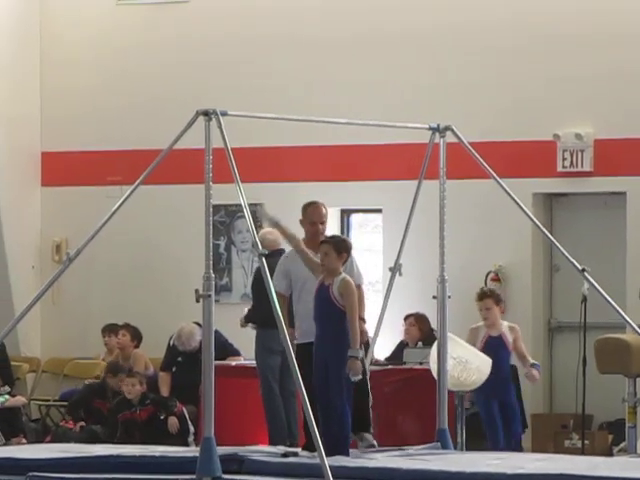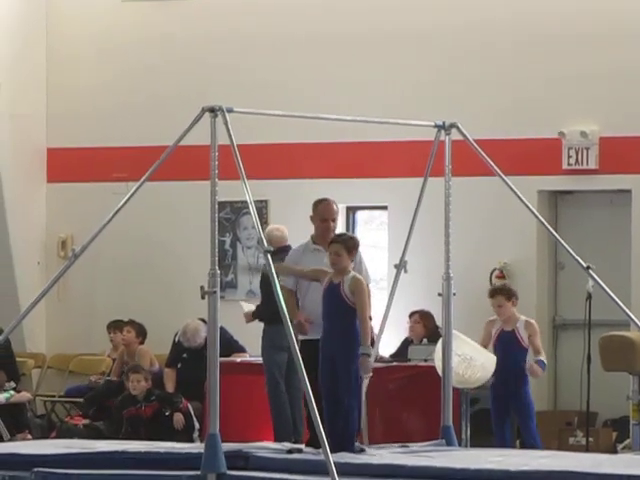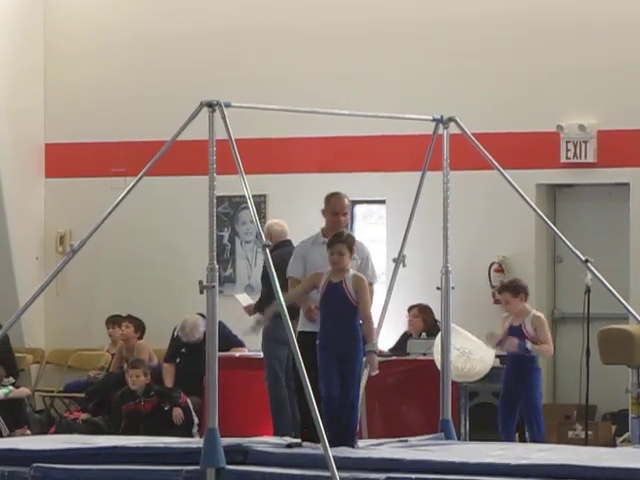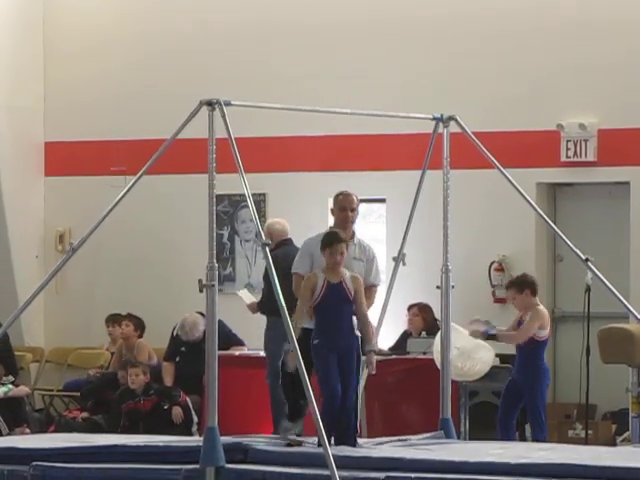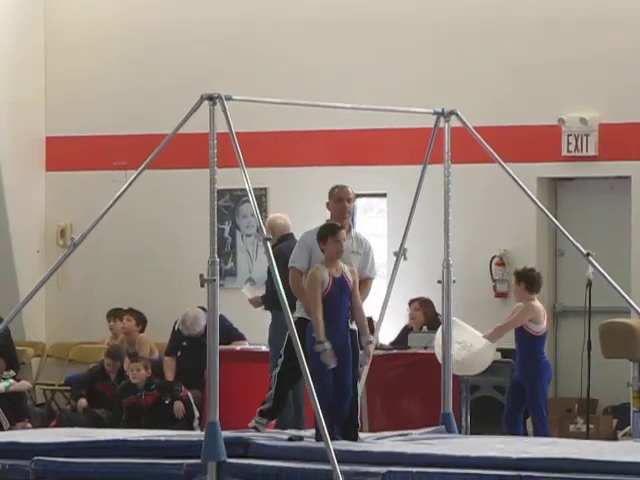
dt=0.2s
person 1, frame 1
right shoulder: (289, 259)
left elbow: (357, 289)
right elbow: (281, 297)
left wrist: (360, 321)
right wrist: (285, 327)
right hip: (306, 338)
right knee: (311, 395)
right ankle: (313, 445)
person 1, frame 2
right shoulder: (297, 255)
right elbow: (287, 290)
right wrist: (296, 315)
right hip: (311, 335)
right knee: (315, 391)
right ankle: (317, 440)
person 1, frame 3
left shoulder: (359, 249)
right shoulder: (305, 247)
left elbow: (368, 286)
right elbow: (294, 283)
right wrist: (305, 304)
right hip: (311, 328)
right knee: (306, 383)
right ankle: (310, 435)
person 1, frame 4
left shoulder: (365, 251)
right shoulder: (313, 244)
left elbow: (371, 288)
right elbow: (298, 279)
right hip: (312, 324)
right knee: (292, 370)
right ankle: (295, 416)
person 1, frame 5
left shoulder: (362, 244)
right shoulder: (310, 238)
left elbow: (367, 281)
right elbow: (295, 274)
right wrist: (305, 299)
right hip: (308, 316)
right knee: (288, 365)
left ankle: (349, 431)
right ankle: (267, 413)
person 2, frame 1
left shoulder: (346, 284)
right shoulder: (320, 275)
left elbow: (353, 321)
right elbow: (301, 249)
left wrist: (355, 355)
right wrist: (279, 227)
left hip: (339, 351)
right hip: (321, 348)
left knee: (340, 402)
right knee: (323, 403)
left ankle: (341, 453)
right ankle: (327, 452)
person 2, frame 2
left shoulder: (356, 282)
right shoulder: (325, 276)
left elbow: (364, 319)
right elbow: (295, 270)
left wrist: (365, 352)
left hip: (349, 347)
right hip: (327, 345)
left knee: (347, 399)
right knee: (329, 398)
left ankle: (347, 450)
right ankle: (333, 449)
person 2, frame 3
left shoulder: (358, 281)
right shoulder: (319, 278)
left elbow: (366, 318)
right elbow: (290, 297)
left wrist: (371, 350)
right wrist: (267, 315)
left hip: (351, 345)
right hip: (326, 344)
left knee: (349, 397)
right knee: (330, 394)
left ankle: (347, 445)
right ankle: (331, 443)
person 2, frame 4
left shoulder: (354, 281)
right shoulder: (313, 280)
left elbow: (363, 317)
right elbow: (299, 315)
left wrist: (370, 349)
left hip: (348, 344)
right hip: (322, 344)
left knee: (348, 397)
right knee: (332, 393)
left ankle: (346, 445)
right ankle: (325, 442)
person 2, frame 5
left shoulder: (351, 273)
right shoulder: (316, 274)
left elbow: (357, 309)
right elbow: (316, 313)
left wrist: (367, 340)
right wrist: (322, 345)
left hip: (343, 337)
right hip: (321, 338)
left knee: (345, 389)
right knee: (325, 389)
left ankle: (338, 437)
right ankle: (324, 439)
person 3, frame 1
left shoulder: (264, 270)
left elbow: (260, 308)
left wrist: (247, 319)
left hip: (269, 334)
left knee: (271, 389)
right knee: (288, 389)
left ankle: (279, 440)
right ankle: (292, 439)
person 3, frame 2
left shoulder: (272, 266)
left elbow: (269, 305)
left wrist: (253, 315)
left hip: (277, 330)
left knee: (277, 386)
right knee: (294, 385)
left ankle: (284, 437)
right ankle: (297, 436)
person 3, frame 3
left shoulder: (273, 259)
left elbow: (271, 298)
left wrist: (255, 308)
left hip: (278, 324)
left knee: (277, 380)
right knee: (293, 380)
left ankle: (284, 432)
right ankle: (296, 431)
person 3, frame 4
left shoulder: (276, 257)
left elbow: (273, 296)
left wrist: (258, 306)
left hip: (279, 323)
left knee: (277, 378)
left ankle: (282, 430)
person 3, frame 5
left shoulder: (279, 251)
left elbow: (278, 290)
left wrist: (262, 300)
left hip: (284, 318)
left ankle: (285, 423)
right ankle: (297, 423)
person 4, frame 1
left shoulder: (512, 330)
right shoulder: (475, 331)
left elbow: (523, 357)
left wrist: (533, 367)
left hip: (506, 388)
right hip: (484, 390)
left knee: (514, 436)
right knee: (496, 438)
person 4, frame 2
left shoulder: (528, 325)
right shoulder: (491, 324)
left elbow: (539, 352)
left wrist: (539, 364)
left hip: (520, 383)
right hip: (497, 383)
left knee: (529, 431)
right knee: (501, 434)
person 4, frame 3
left shoulder: (537, 319)
right shoulder: (507, 319)
left elbow: (548, 348)
right elbow: (501, 343)
left wrist: (523, 346)
right wrist: (499, 342)
left hip: (530, 377)
right hip: (510, 377)
left knee: (534, 427)
right knee: (505, 426)
person 4, frame 4
left shoulder: (539, 312)
right shoulder: (524, 313)
left elbow: (519, 338)
right elbow: (508, 335)
left wrist: (488, 333)
right wrist: (487, 328)
left hip: (535, 374)
right hip: (519, 373)
left knee: (536, 424)
right knee: (504, 421)
person 4, frame 5
left shoulder: (532, 307)
right shoulder: (521, 308)
left elbow: (503, 330)
right elbow: (503, 328)
left hip: (537, 371)
right hip: (522, 370)
left knee: (538, 420)
right knee: (510, 418)
